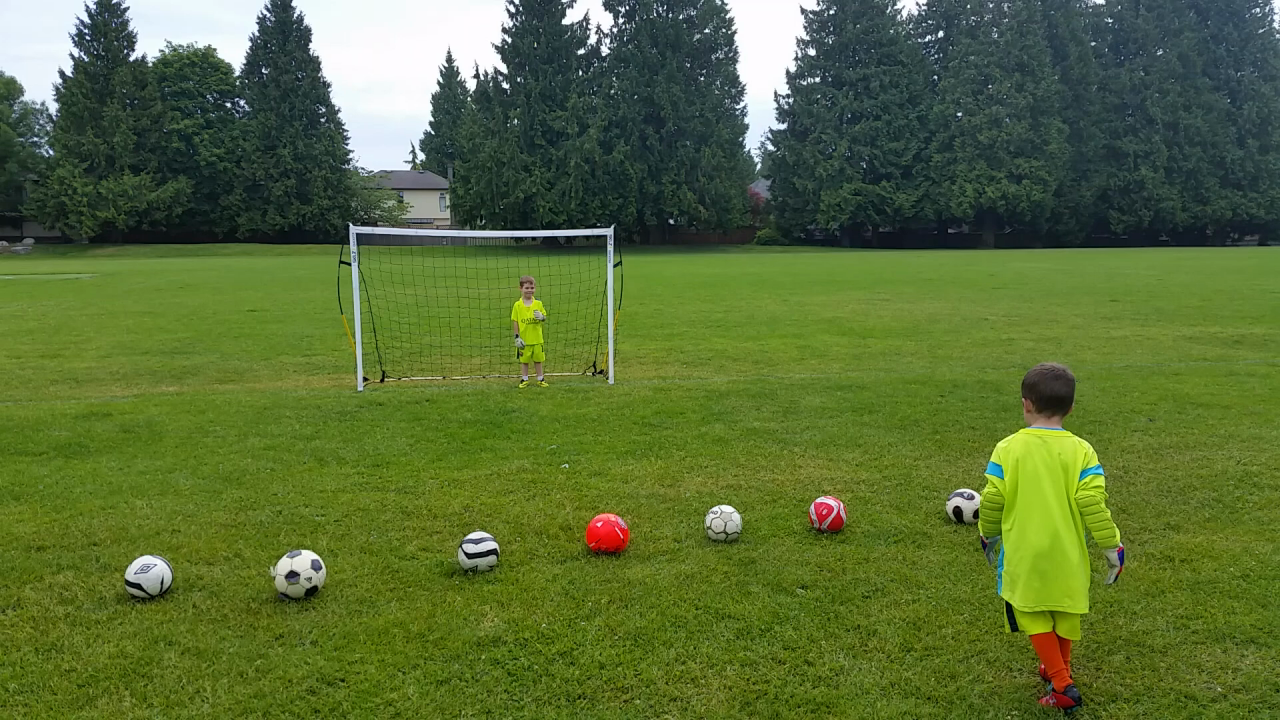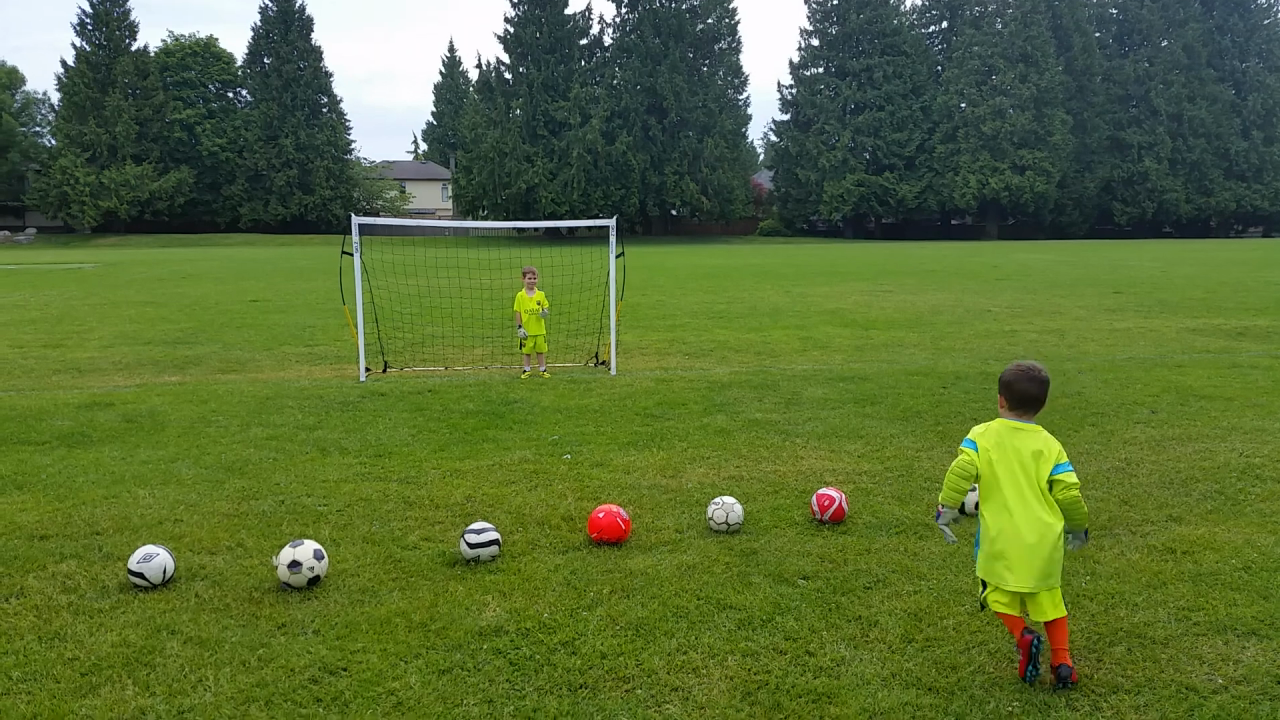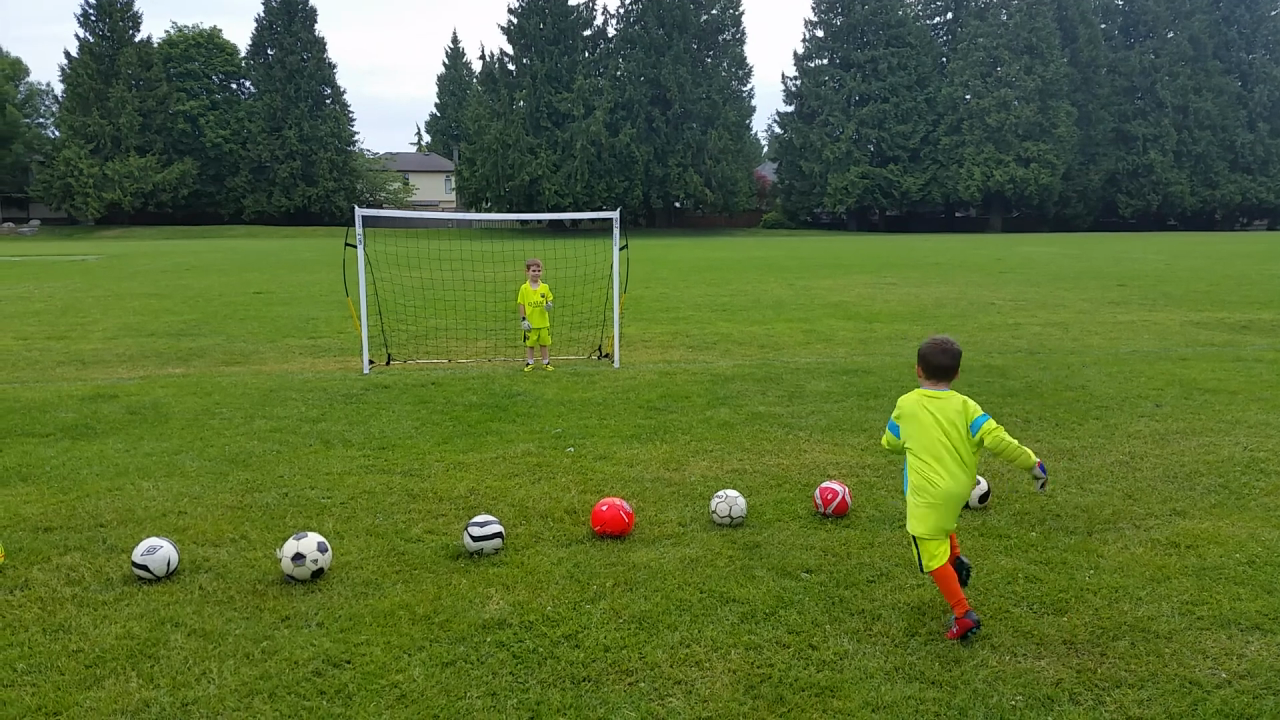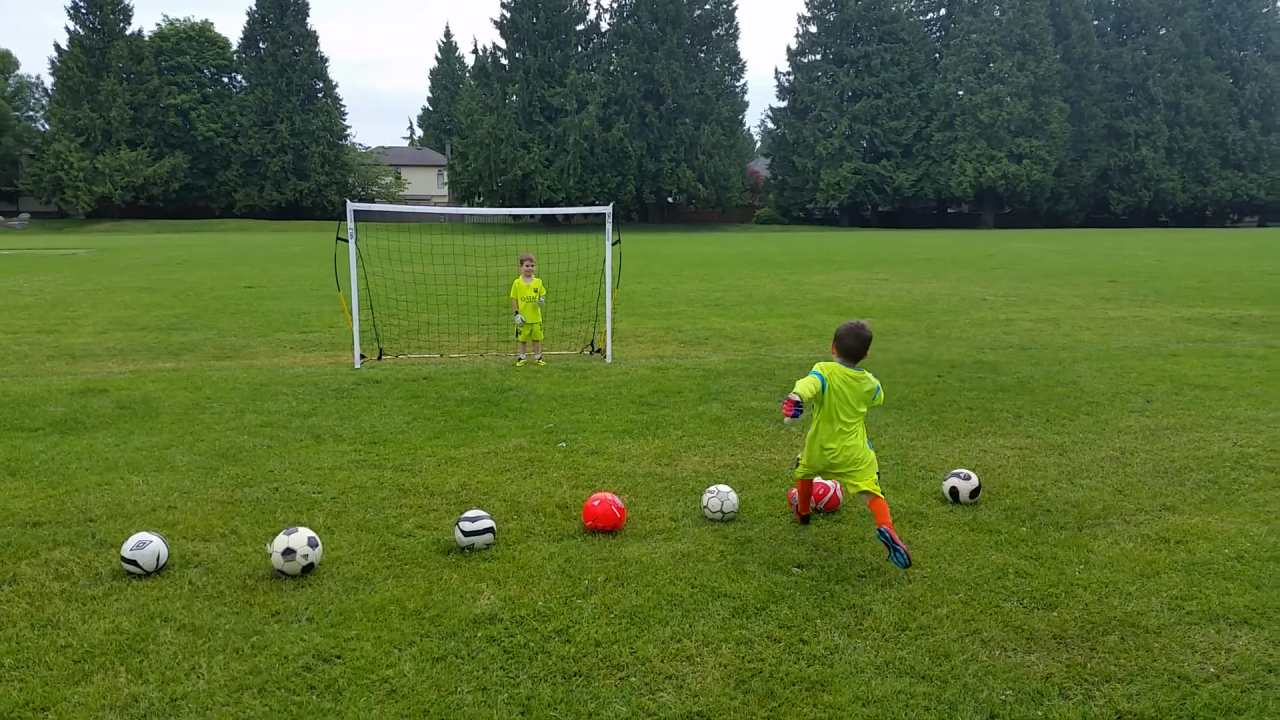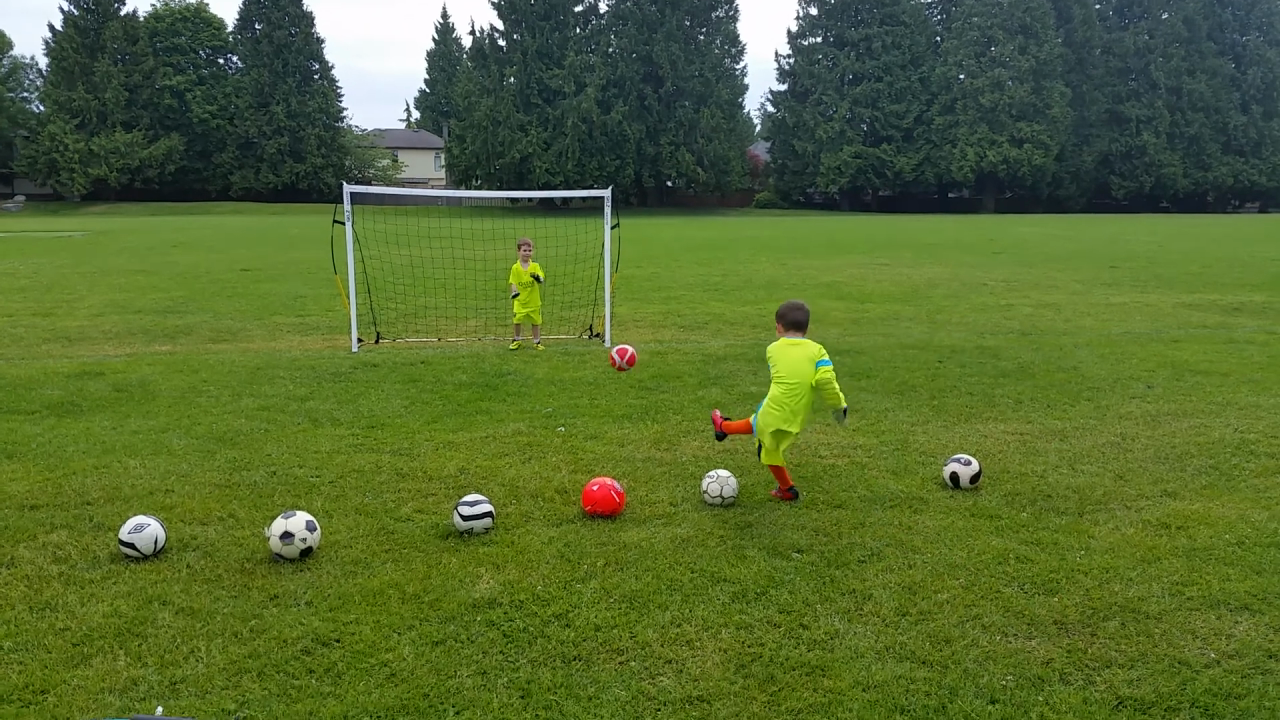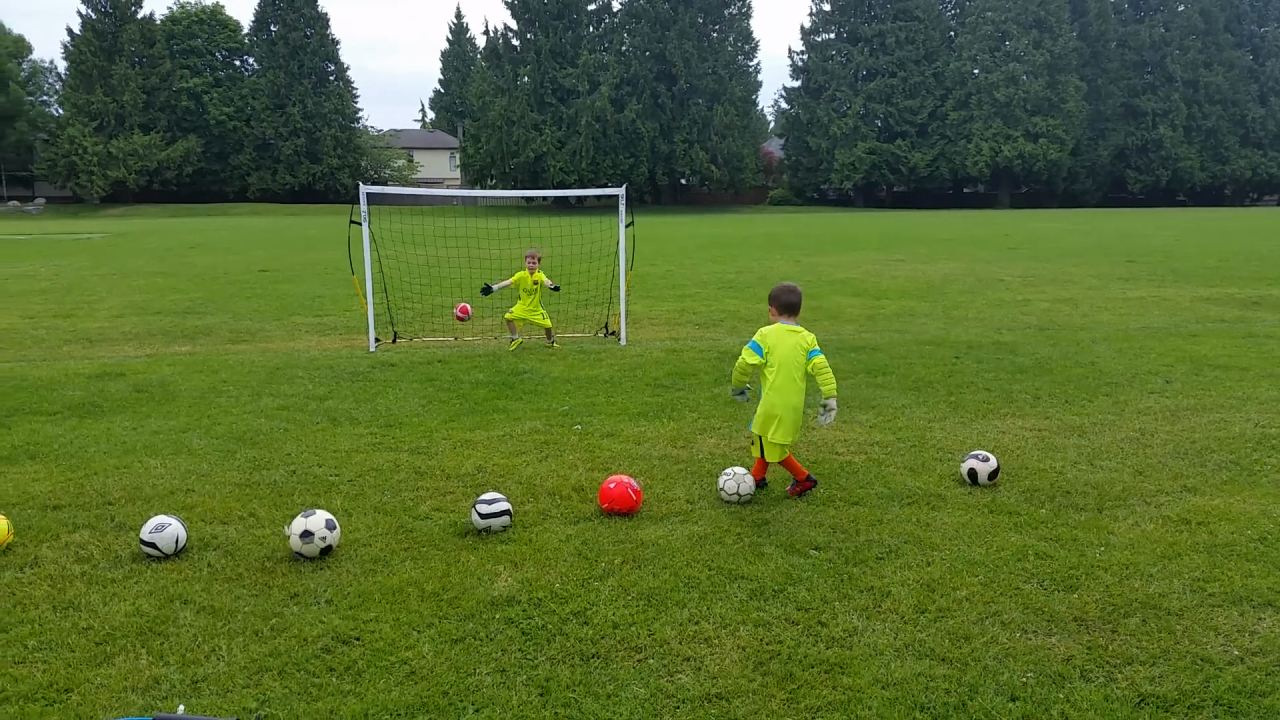
dt=0.3s
person 1, frame 1
left shoulder: (1008, 448)
right shoulder: (1082, 451)
left elbow: (992, 500)
right elbow: (1094, 505)
left wrist: (988, 537)
right wrist: (1113, 547)
left hip: (1024, 552)
right hip: (1068, 553)
left knee: (1035, 619)
right knee: (1064, 615)
left ankle: (1063, 687)
right ankle: (1058, 670)
person 1, frame 2
left shoulder: (982, 435)
right shoulder: (1048, 444)
left elbow: (962, 472)
right elbow: (1069, 492)
left wrist: (946, 508)
right wrist: (1078, 526)
left hip: (1002, 538)
right hip: (1045, 537)
left knee: (1000, 598)
right knee: (1049, 597)
left ankle: (1024, 637)
right ankle: (1063, 663)
person 1, frame 3
left shoulder: (905, 404)
right shoulder: (967, 407)
left elbow: (891, 441)
right elbow: (999, 442)
right wrist: (1032, 463)
left hip: (926, 494)
right hip: (959, 490)
left knee: (935, 558)
right knee: (943, 525)
left ankle: (964, 614)
right ankle: (957, 559)
person 1, frame 4
left shoulder: (824, 371)
right shoulder: (868, 381)
left elbow: (809, 385)
right elbow: (877, 398)
left wrist: (795, 396)
left hip: (820, 449)
right hip: (854, 449)
left knee: (805, 469)
right knee: (872, 493)
left ankle: (803, 511)
right ankle: (886, 529)
person 1, frame 5
left shoulder: (773, 349)
right shoulder: (817, 351)
right elbow: (827, 380)
right wrist: (839, 406)
left hip: (774, 410)
right hip: (794, 416)
left knee: (772, 453)
right knee: (757, 425)
left ankle: (787, 489)
person 1, frame 6
left shoulder: (765, 334)
right shoulder: (807, 339)
left elbow: (746, 364)
right elbow: (822, 369)
left wrist: (737, 386)
right wrist: (830, 398)
left hip: (775, 404)
right hip: (794, 406)
left knee: (773, 448)
right knee: (762, 438)
left ankle: (803, 478)
right ankle: (756, 477)
